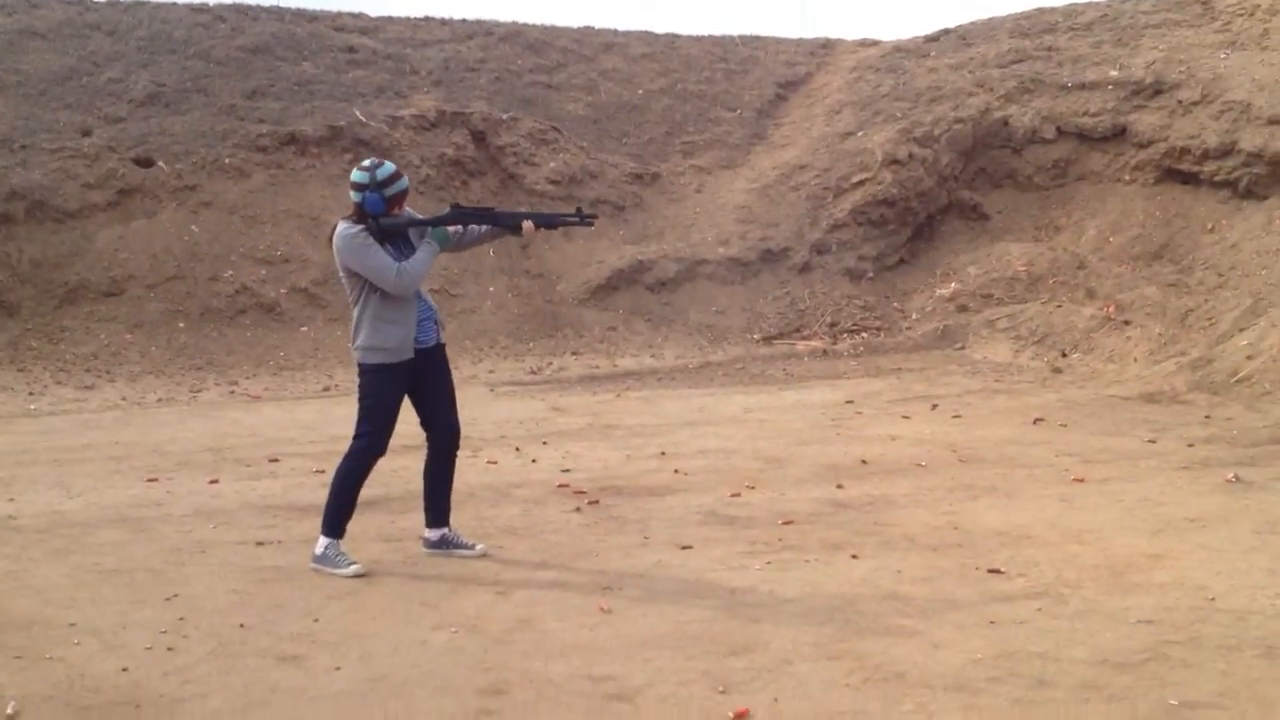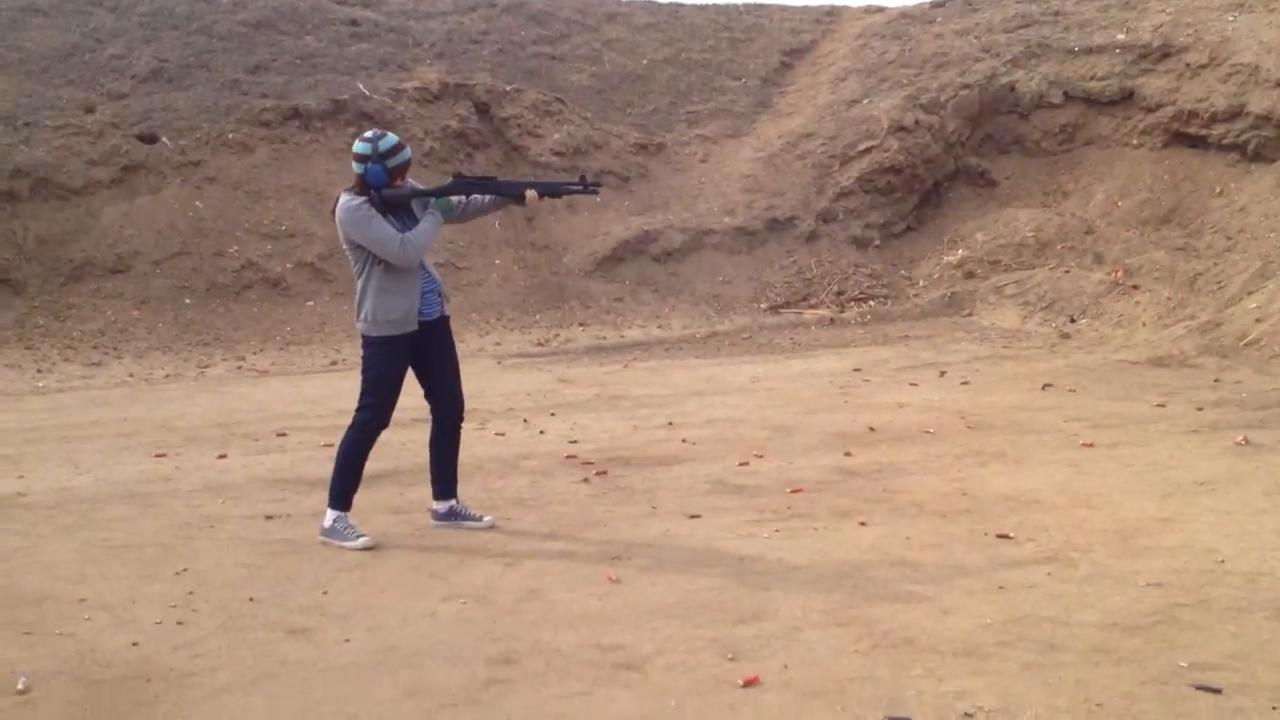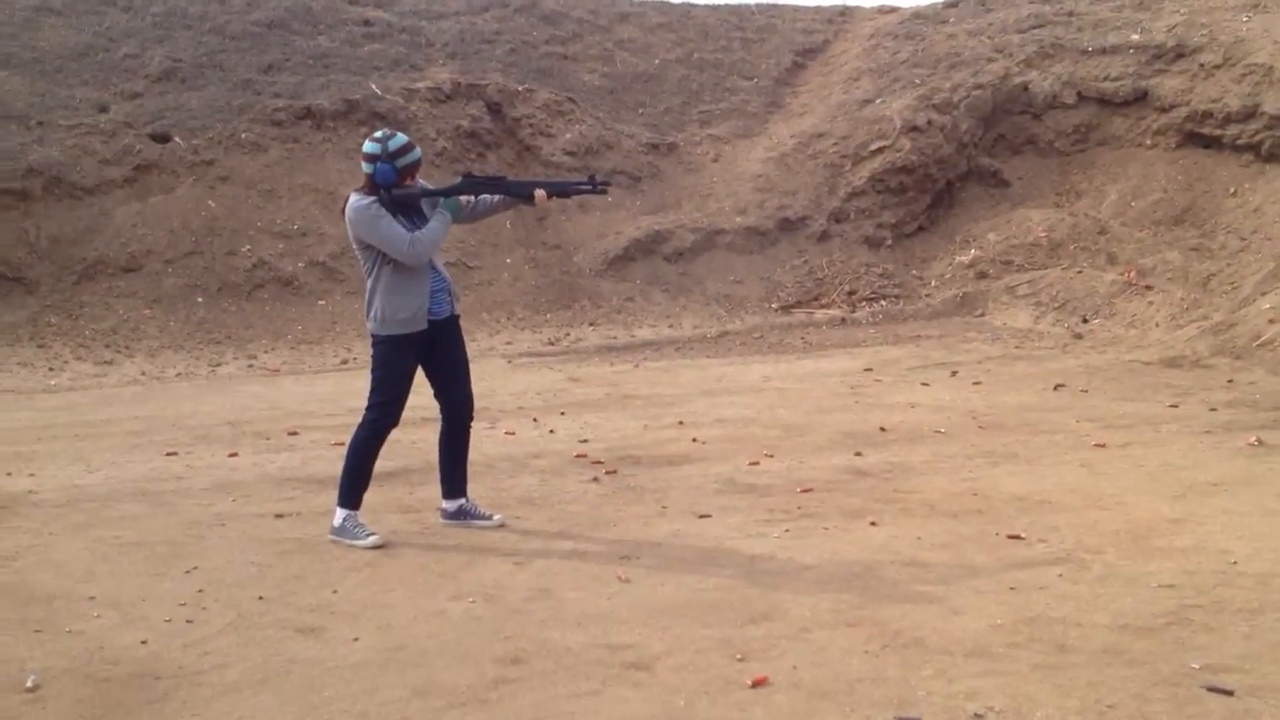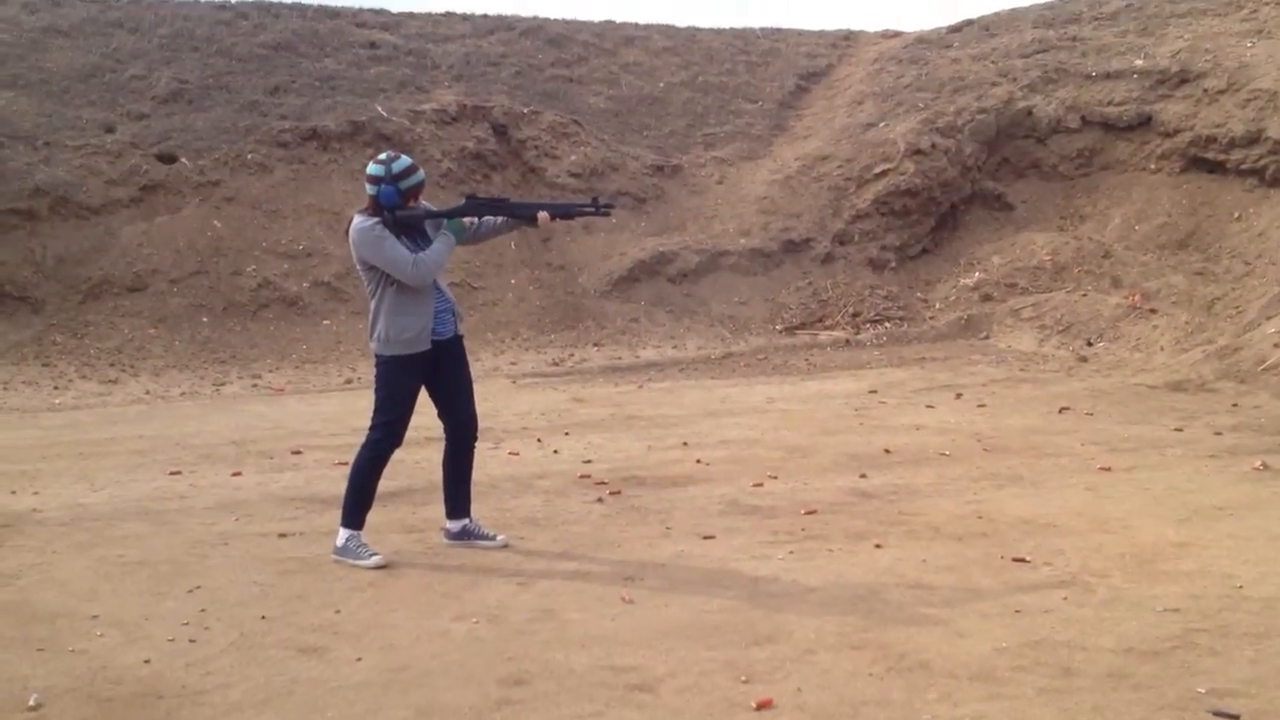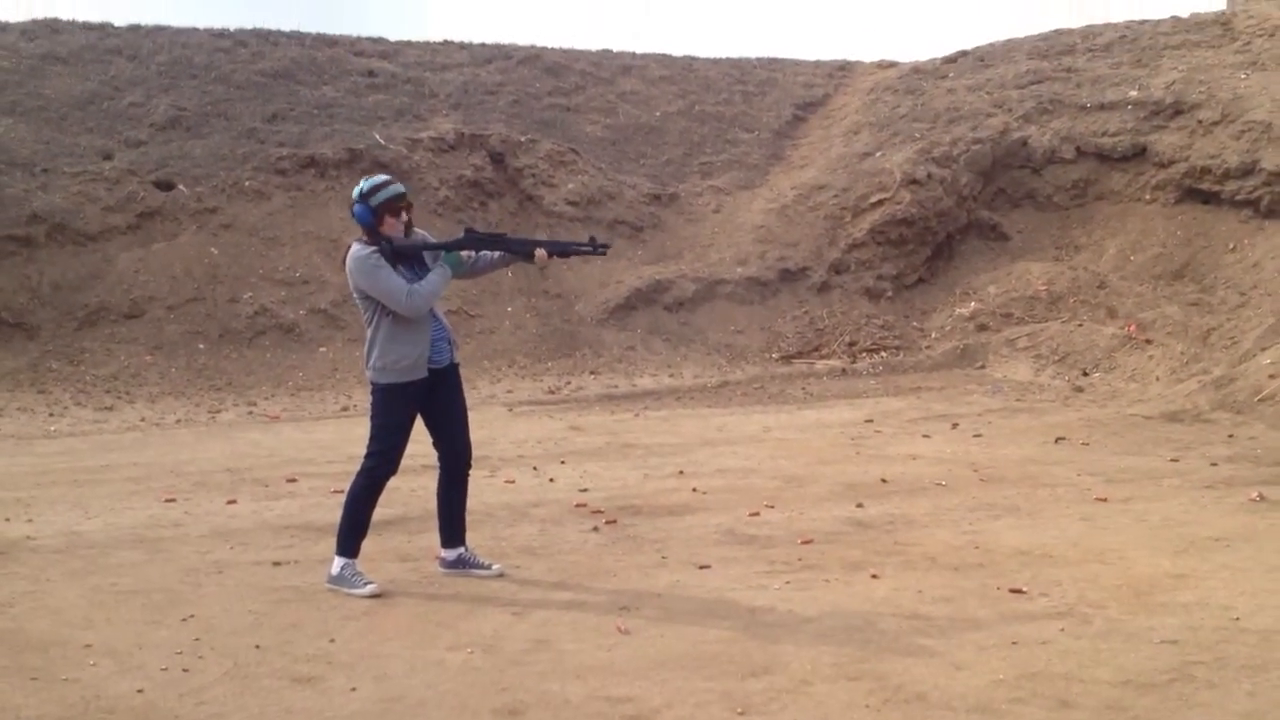
dt=0.3s
person 1, frame 1
right shoulder: (350, 237)
left elbow: (455, 238)
right elbow: (400, 280)
left wrist: (508, 227)
right wrist: (431, 244)
left hip: (426, 345)
right hip: (384, 355)
left knee: (446, 436)
right knee: (369, 446)
left ankle: (438, 532)
right ankle: (327, 544)
person 1, frame 2
right shoulder: (352, 209)
left elbow: (458, 209)
right elbow: (404, 251)
left wrist: (510, 196)
right wrist: (434, 214)
left hip: (430, 317)
right hip: (388, 327)
left knee: (450, 409)
right knee: (372, 418)
left ankle: (446, 504)
right ankle: (335, 517)
person 1, frame 3
left shoulder: (413, 194)
right shoulder: (362, 209)
left elbow: (467, 209)
right elbow: (413, 250)
left wrist: (519, 196)
right wrist: (443, 214)
left hip: (440, 317)
right hip: (397, 326)
left knee: (459, 408)
right knee: (381, 417)
left ankle: (455, 502)
right ankle: (345, 516)
person 1, frame 4
right shoulder: (366, 230)
left elbow: (470, 230)
right elbow: (416, 271)
left wrist: (523, 219)
right wrist: (447, 235)
left hip: (444, 337)
right hip: (401, 347)
left knee: (464, 428)
right knee: (385, 437)
left ankle: (458, 522)
right ankle: (348, 536)
person 1, frame 5
left shoulder: (416, 241)
right shoulder: (363, 258)
left elbow: (467, 265)
right elbow: (410, 303)
left wrist: (520, 253)
right wrist: (444, 268)
left hip: (441, 366)
right hip: (397, 375)
left knee: (457, 458)
right knee: (380, 465)
left ankle: (454, 551)
right ankle: (342, 564)
